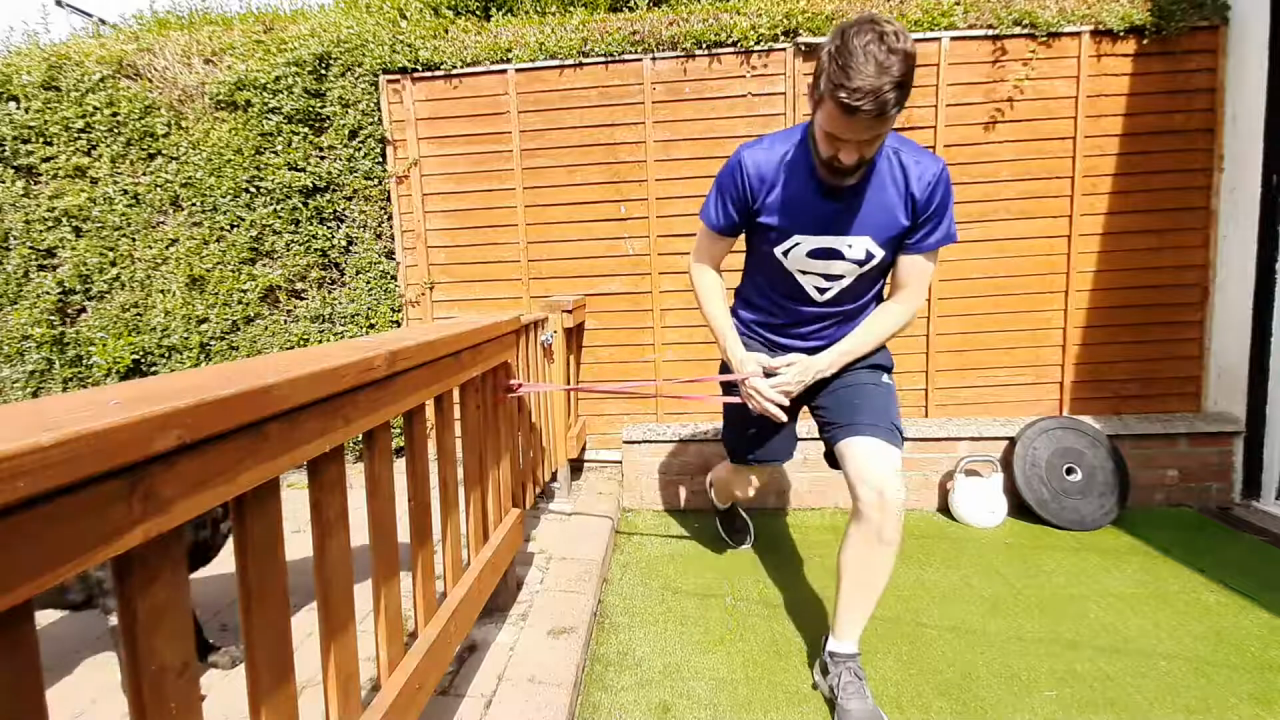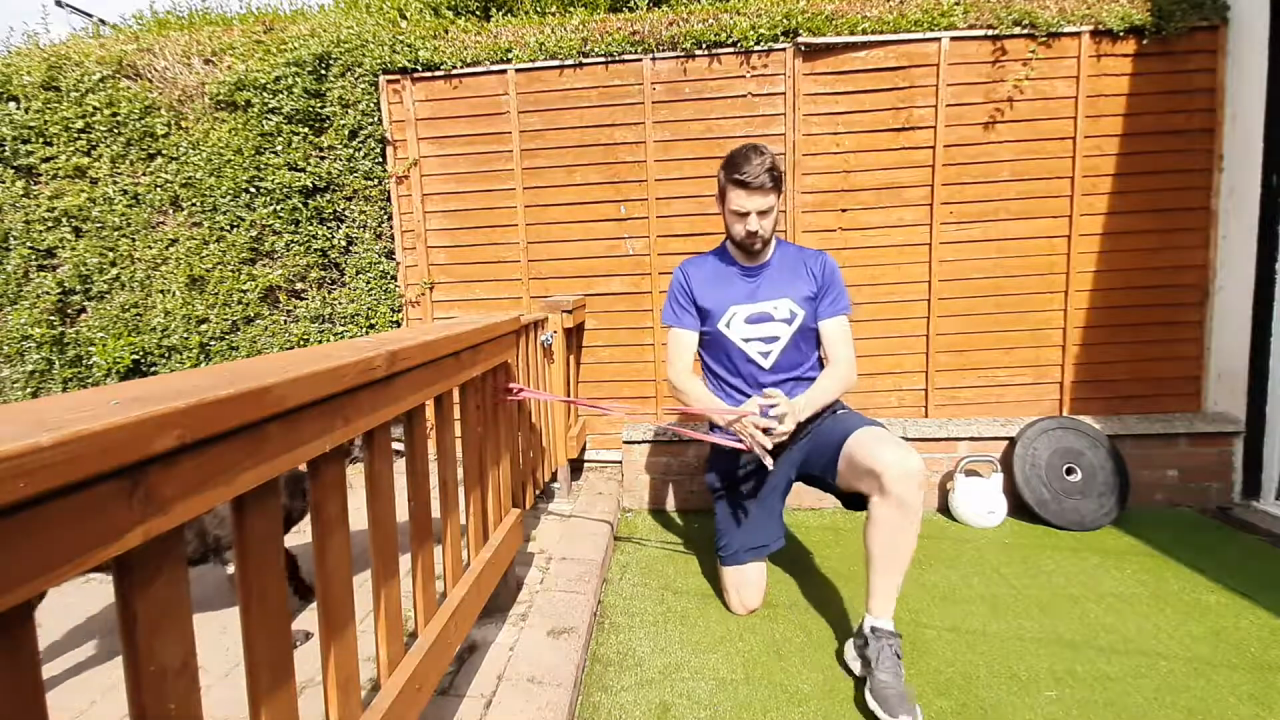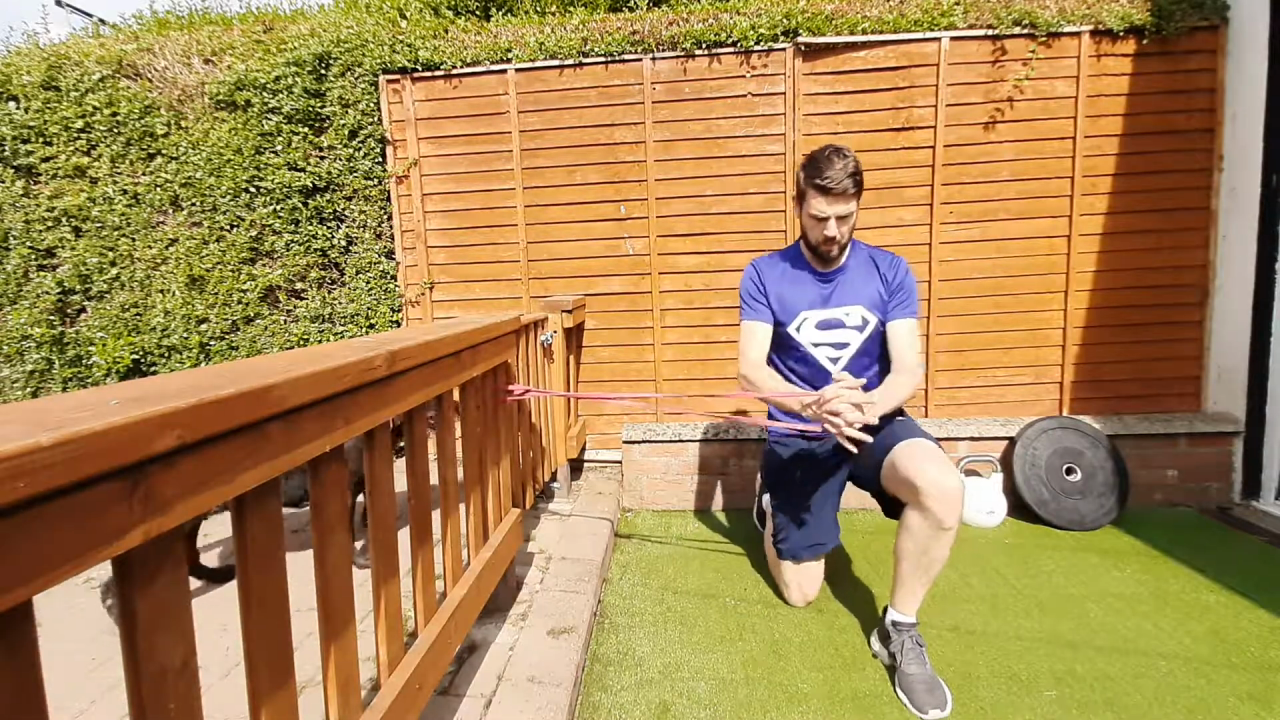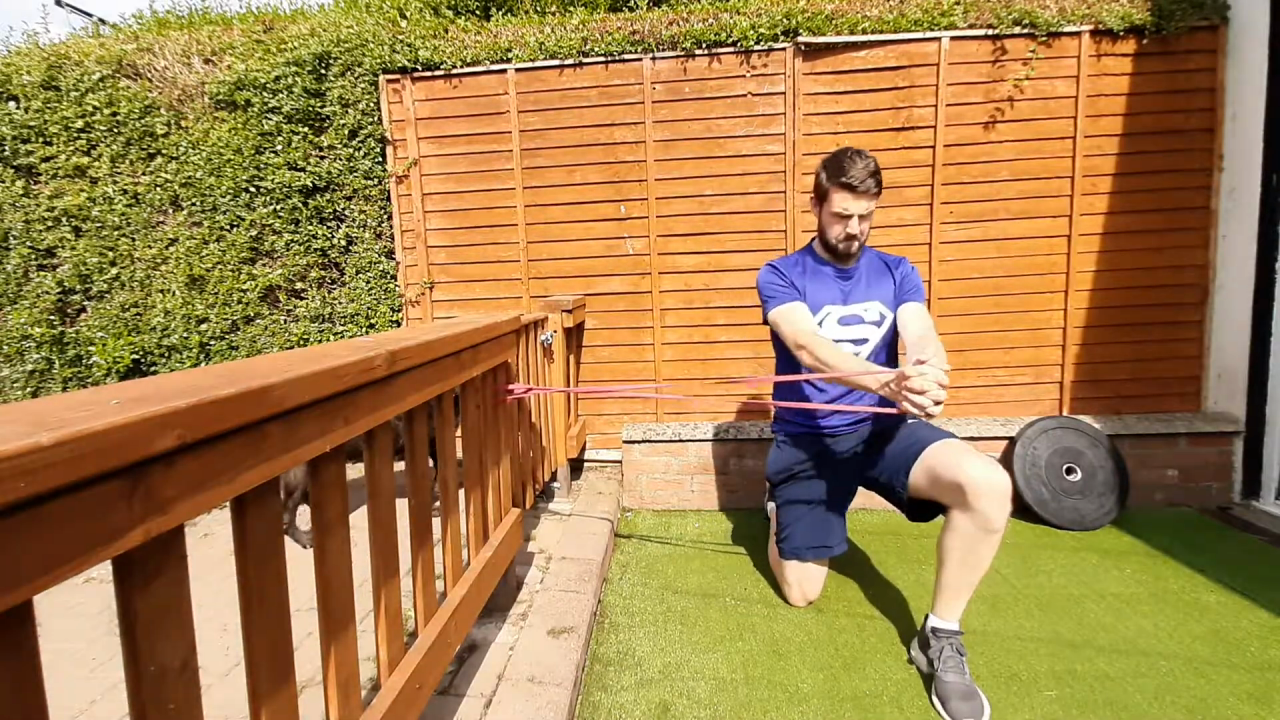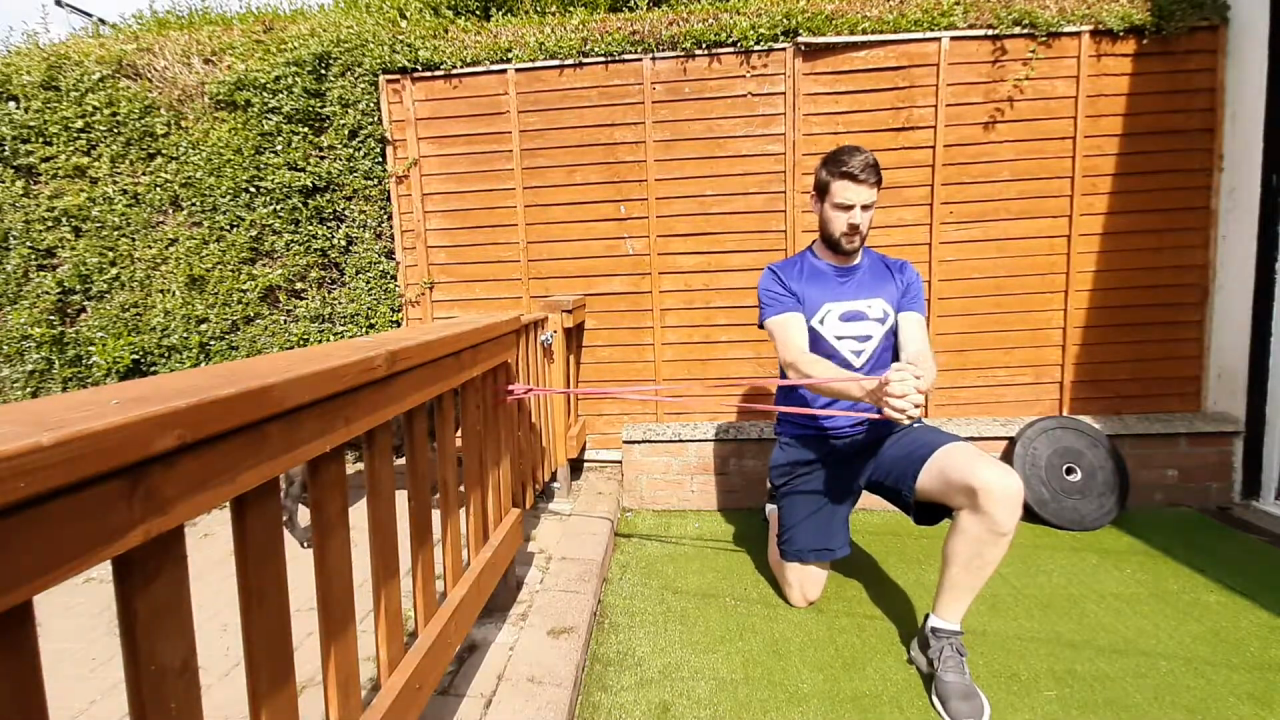
dt=1s
person 1, frame 1
left shoulder: (923, 179)
right shoulder: (755, 166)
left elbow: (908, 297)
right elbow: (703, 265)
left wrist: (819, 368)
right wrist: (739, 361)
left hip: (849, 353)
right hip: (760, 349)
left knee: (883, 495)
right knee: (743, 485)
left ankle: (840, 659)
right ankle: (720, 488)
person 1, frame 2
left shoulder: (815, 267)
right shoulder: (693, 277)
left elbow: (843, 367)
right elbow: (680, 374)
left wrist: (793, 411)
right wrist: (733, 417)
left hip: (814, 418)
right hip: (737, 435)
left knee: (902, 468)
right knee: (743, 600)
left ankle: (877, 638)
right ankle: (740, 527)
person 1, frame 3
left shoulder: (890, 271)
right shoulder: (765, 276)
left elbow: (910, 371)
right elbow: (752, 370)
left wrist: (864, 406)
right wrist: (813, 406)
left hip: (872, 422)
right hip: (798, 437)
left knee: (940, 486)
right knee: (800, 592)
left ankle: (898, 628)
right ankle: (773, 504)
person 1, frame 4
left shoulder: (898, 273)
right shoulder: (780, 276)
left elbow: (922, 338)
right elbow: (809, 348)
left wrist: (929, 373)
right wrist: (890, 382)
left hip: (882, 428)
right hip: (807, 438)
left knee: (988, 484)
right knee: (800, 593)
left ankle: (940, 635)
right ankle: (779, 511)
person 1, frame 5
left shoulder: (899, 276)
right shoulder: (782, 279)
left elbow: (921, 358)
right elbow: (797, 361)
left wrist: (910, 384)
right wrist: (872, 389)
left hip: (889, 432)
right hip: (810, 442)
left knee: (999, 489)
right knee: (801, 594)
left ankle: (940, 636)
right ankle: (779, 512)
